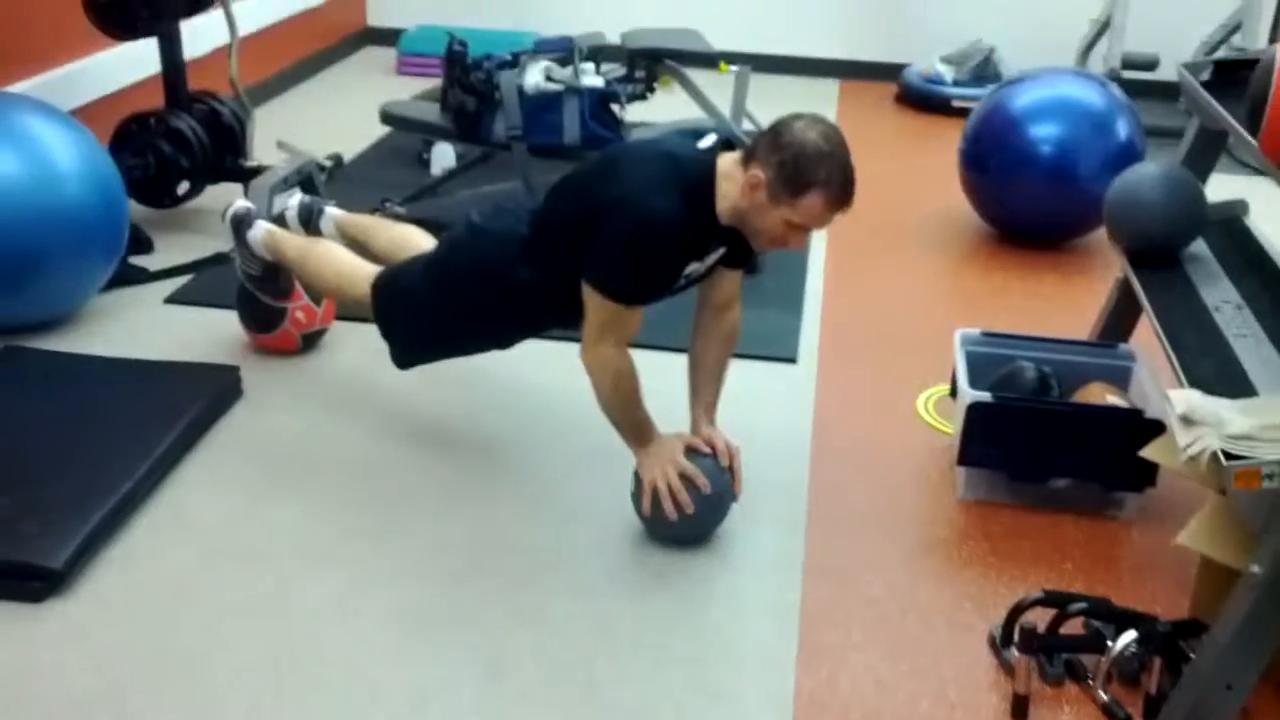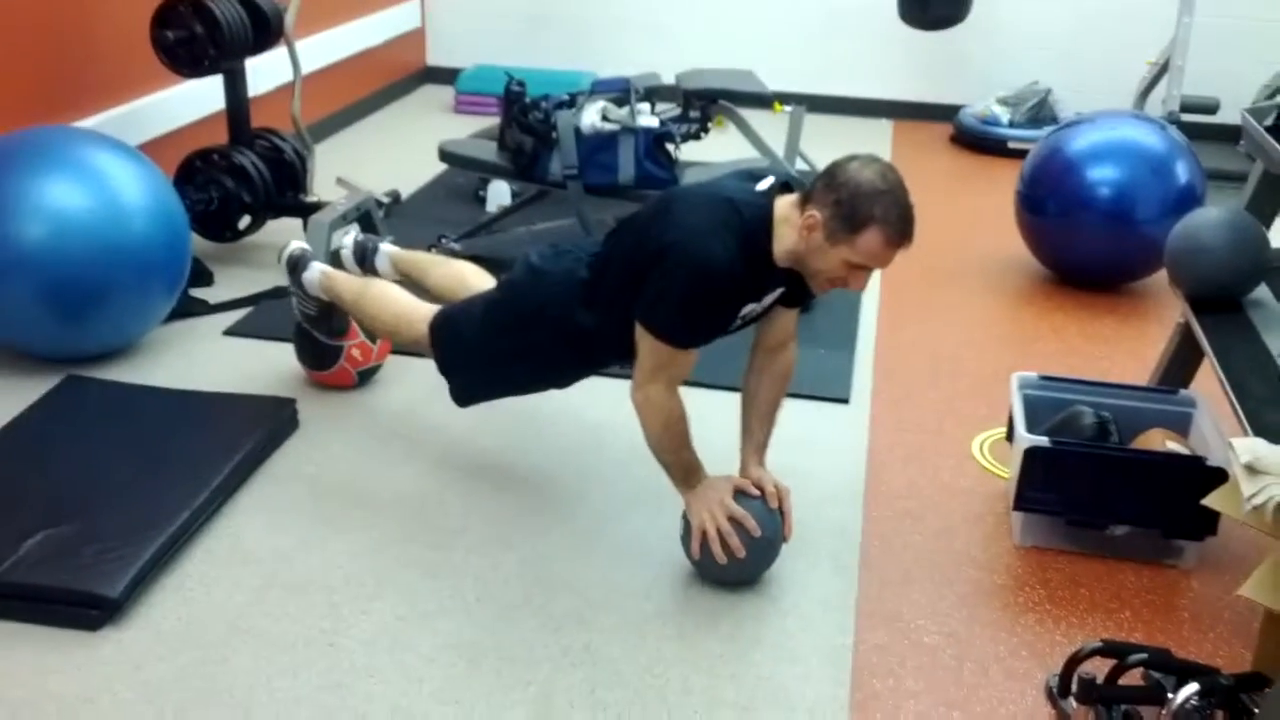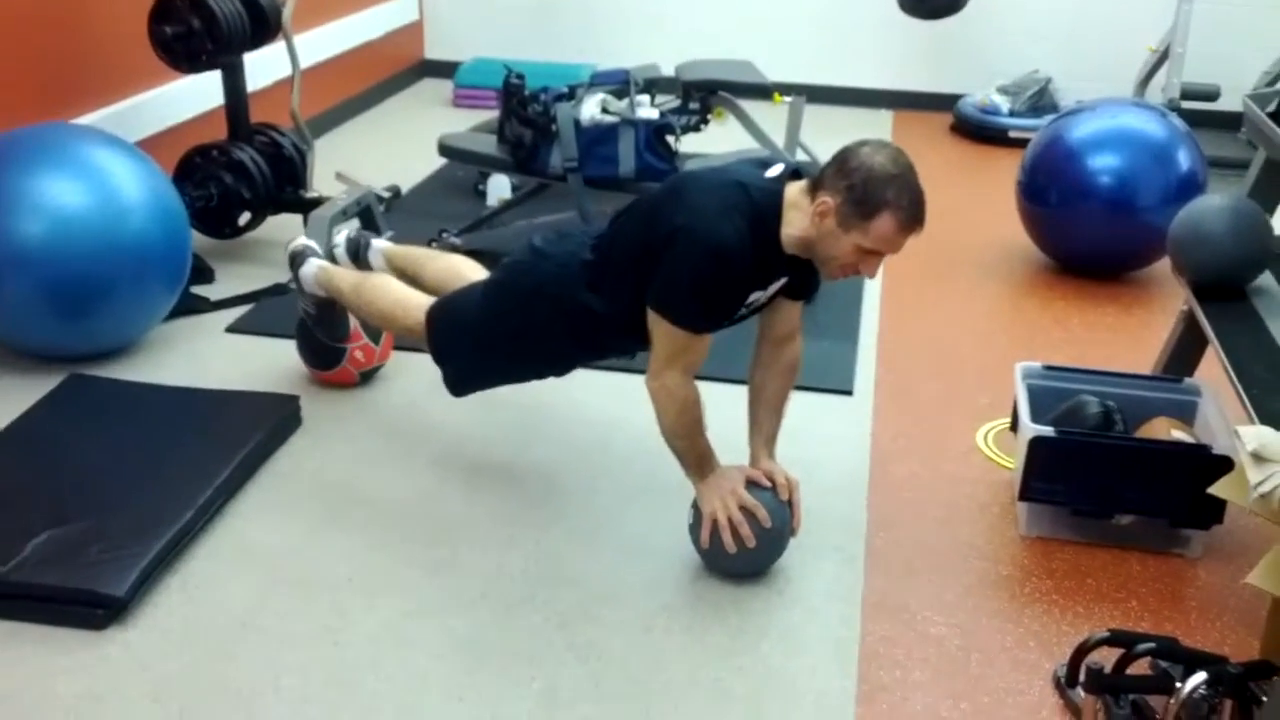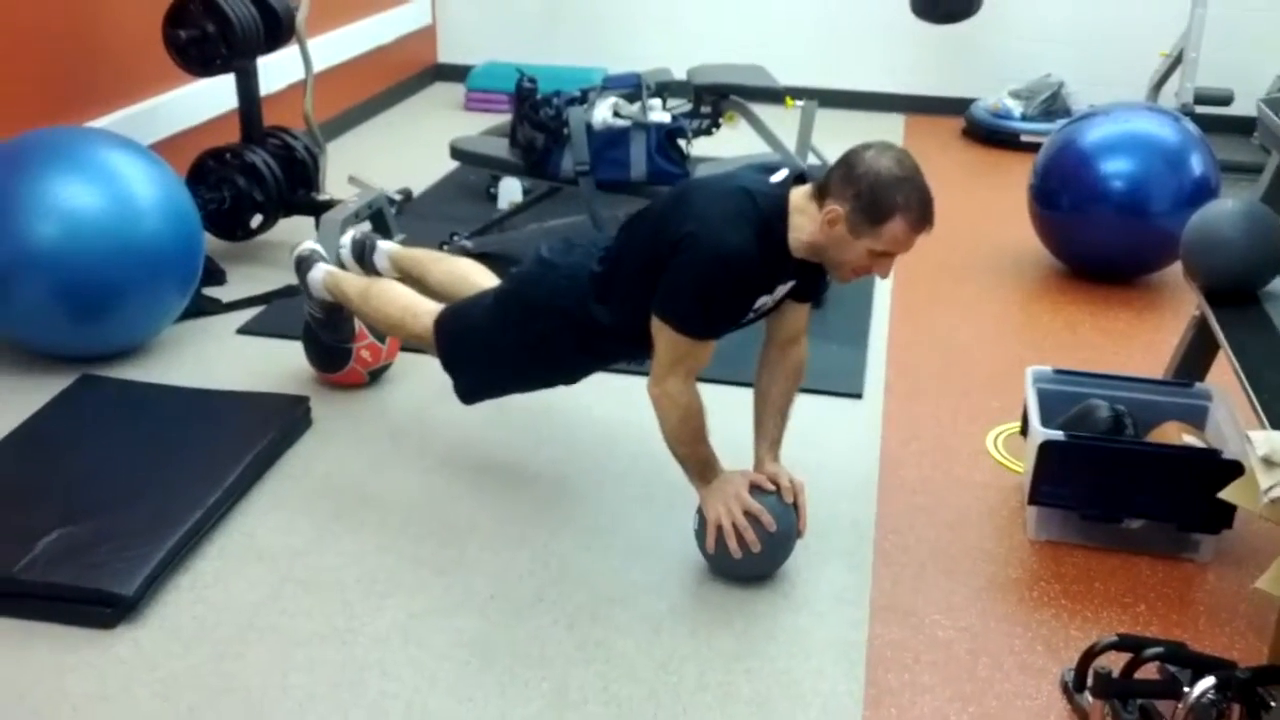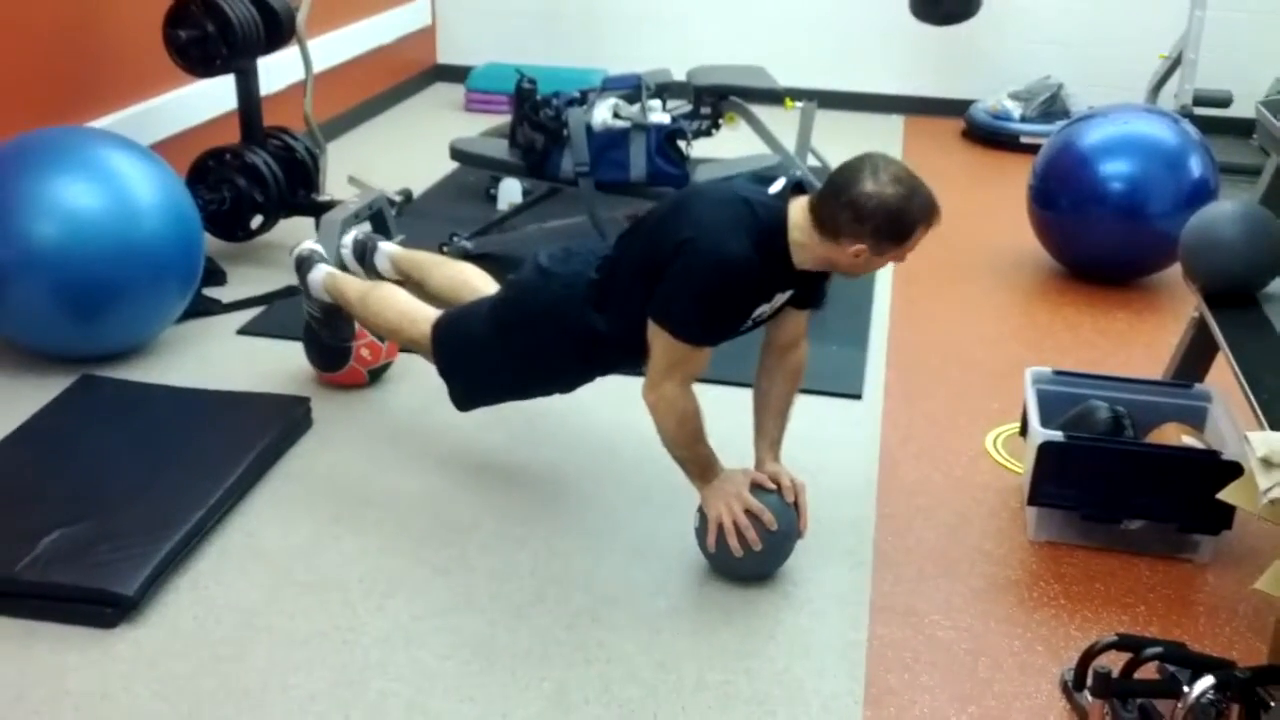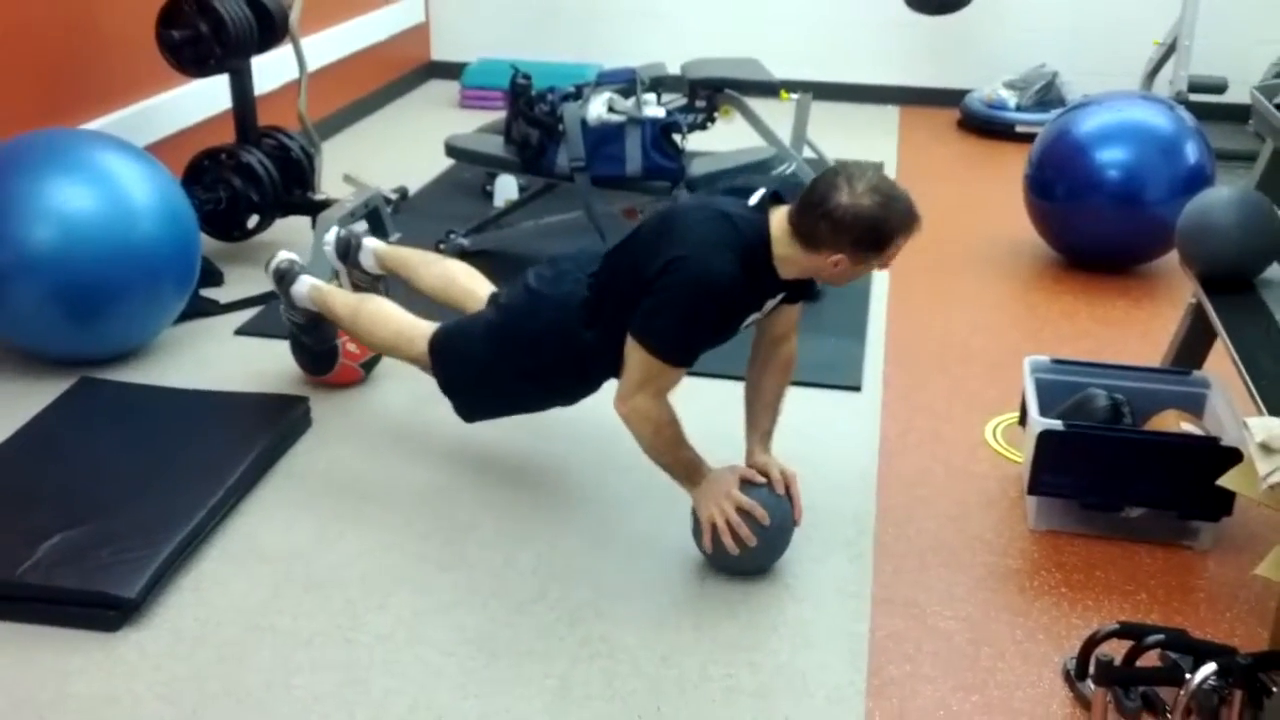
dt=0.7s
person 1, frame 1
left shoulder: (742, 190)
right shoulder: (651, 210)
left elbow: (720, 311)
right elbow: (603, 347)
left wrist: (704, 422)
right wrist: (647, 446)
left hip: (549, 258)
right hip: (498, 276)
left knee: (425, 258)
right knee: (379, 289)
left ankle: (319, 218)
right ankle: (260, 235)
person 1, frame 2
left shoulder: (799, 230)
right shoulder: (706, 254)
left elbow: (775, 350)
right elbow: (652, 388)
left wrist: (754, 462)
right wrist: (695, 488)
left hip: (603, 296)
right hip: (555, 317)
left knee: (481, 294)
right knee: (434, 329)
left ankle: (375, 253)
right ankle: (316, 275)
person 1, frame 3
left shoulder: (804, 220)
right shoulder: (716, 237)
left elbow: (780, 344)
right elbow: (669, 376)
left wrist: (763, 455)
right wrist: (708, 478)
left hip: (602, 285)
right hip: (554, 300)
left knee: (476, 292)
right knee: (434, 322)
left ankle: (371, 250)
right ankle: (319, 272)
person 1, frame 4
left shoulder: (810, 222)
right shoulder: (721, 245)
left elbow: (786, 346)
right elbow: (670, 382)
left wrist: (768, 457)
right wrist: (710, 483)
left hip: (613, 292)
right hip: (563, 311)
left knee: (486, 294)
right knee: (440, 329)
left ankle: (378, 253)
right ankle: (324, 276)
person 1, frame 5
left shoulder: (809, 227)
right shoulder: (720, 253)
left elbow: (785, 349)
right elbow: (665, 387)
left wrist: (768, 457)
right wrist: (712, 481)
left hip: (606, 294)
right hip: (559, 321)
left knee: (482, 299)
right knee: (434, 333)
left ankle: (381, 255)
right ankle: (325, 278)
person 1, frame 6
left shoulder: (797, 224)
right shoulder: (706, 272)
left elbow: (775, 341)
right elbow: (638, 399)
left wrist: (760, 450)
right wrist: (701, 484)
left hip: (594, 292)
right hip: (551, 338)
left knee: (485, 302)
right knee: (427, 345)
left ankle: (365, 251)
right ankle: (305, 288)
